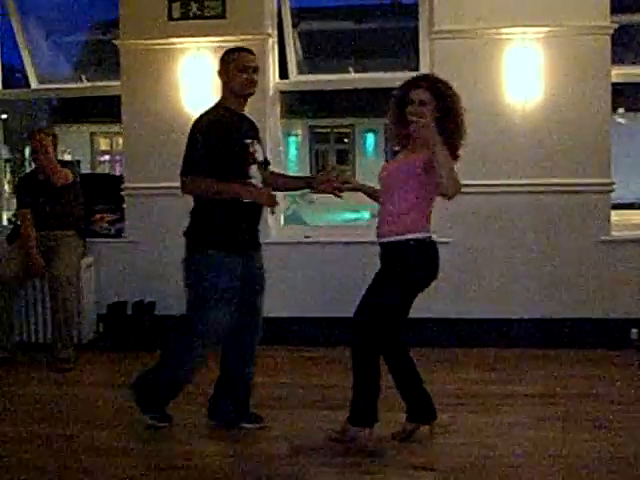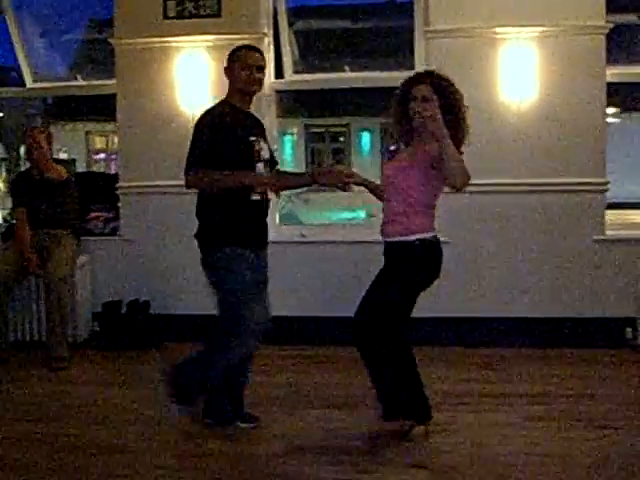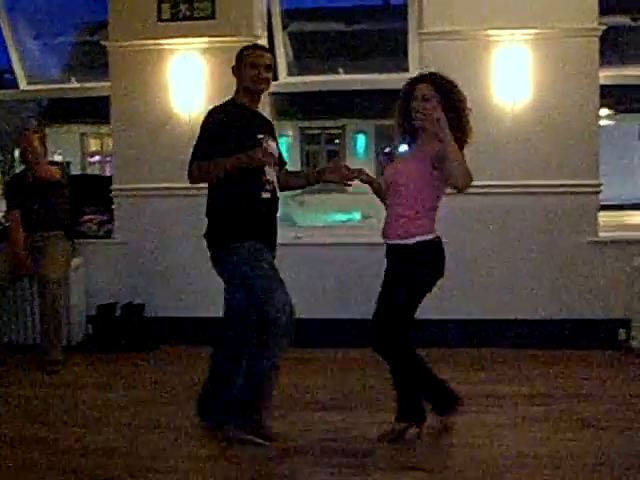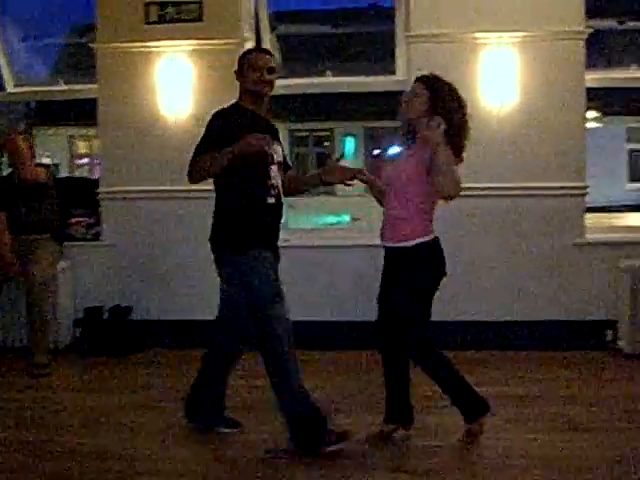
dt=0.1s
person 1, frame 1
left shoulder: (249, 127)
right shoulder: (209, 124)
left elbow: (263, 176)
right elbow: (190, 183)
left wrist: (310, 183)
right wrist: (244, 191)
left hip: (246, 246)
right hip: (213, 246)
left knee: (246, 329)
right knee: (205, 329)
left ankle: (229, 406)
right ankle: (152, 393)
person 1, frame 2
left shoulder: (255, 125)
right shoulder: (215, 120)
left elbow: (270, 177)
right elbow: (194, 179)
left wrist: (315, 179)
right wrist: (244, 176)
left hip: (252, 241)
right hip: (225, 241)
left knee: (242, 321)
right knee: (249, 322)
left ankle: (224, 404)
right ankle: (186, 379)
person 1, frame 3
left shoulder: (264, 123)
right shoulder: (222, 117)
left elbow: (278, 178)
right elbow: (196, 172)
left wrist: (321, 175)
right wrist: (243, 159)
left hip: (259, 239)
right hip: (234, 239)
left knee: (241, 326)
right knee: (276, 316)
left ankle: (216, 407)
right ankle: (244, 412)
person 1, frame 4
left shoulder: (268, 127)
right shoulder: (227, 120)
left elbow: (282, 183)
right elbow: (196, 173)
left wrist: (323, 177)
right wrist: (239, 148)
left hip: (259, 244)
right hip: (240, 245)
left knee: (234, 329)
right knee: (275, 331)
left ankle: (204, 407)
right ankle: (308, 428)
person 2, frame 1
left shoulder: (434, 152)
right shoulder: (406, 151)
left elbow: (450, 190)
left wrist: (434, 140)
right wrist: (363, 188)
left hip: (412, 255)
right hip: (398, 255)
left knee: (366, 330)
right knee: (384, 335)
left ankle: (361, 422)
right ankle: (420, 411)
person 2, frame 2
left shoulder: (437, 149)
right shoulder: (409, 149)
left elbow: (460, 181)
left wrist: (442, 132)
right wrist: (369, 184)
left hip: (416, 253)
right hip: (399, 252)
left knee: (367, 325)
right knee: (389, 332)
left ankle: (397, 408)
right ankle: (413, 410)
person 2, frame 3
left shoulder: (439, 150)
right shoulder: (412, 150)
left elbow: (462, 182)
left wrist: (445, 134)
right wrist: (372, 181)
left hip: (419, 255)
right hip: (401, 254)
left knee: (385, 333)
right knee: (394, 334)
left ankle: (443, 399)
right ankle: (410, 415)
person 2, frame 4
left shoulder: (437, 150)
right shoulder: (409, 149)
left elbow: (449, 191)
left wrist: (437, 142)
right wrist: (369, 180)
left hip: (420, 256)
right hip: (396, 257)
left knee: (418, 342)
right knee: (390, 336)
left ankle: (474, 407)
right ankle: (397, 416)
person 3, frame 1
left shoulder: (67, 169)
right shoulder: (24, 182)
left elbow: (58, 179)
right elbow: (26, 222)
left wrist: (47, 150)
right wrist: (32, 254)
left hip: (66, 237)
right hip: (35, 238)
left knee: (61, 277)
left ankle: (63, 352)
person 3, frame 2
left shoulder: (62, 169)
left elbow: (51, 174)
right elbow: (21, 221)
left wrist: (41, 144)
right wrist: (26, 252)
left hip: (61, 236)
right hip: (30, 236)
left knee: (57, 276)
left ankle: (58, 351)
person 3, frame 3
left shoulder: (56, 171)
right shoulder: (14, 182)
left elbow: (43, 173)
right elbow: (15, 223)
left wrist: (35, 145)
right wrist: (20, 254)
left hip: (55, 238)
right hip: (25, 238)
left knee: (51, 278)
left ankle: (53, 354)
person 3, frame 4
left shoulder: (43, 173)
left elbow: (28, 174)
left wrist: (21, 146)
left hip: (42, 241)
left knee: (38, 281)
left ankle: (40, 357)
